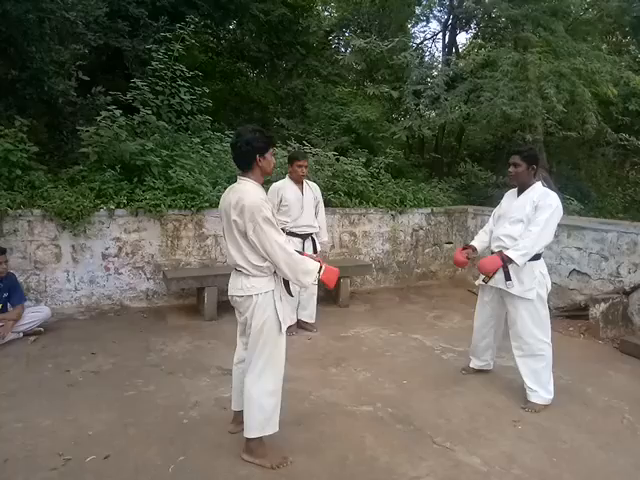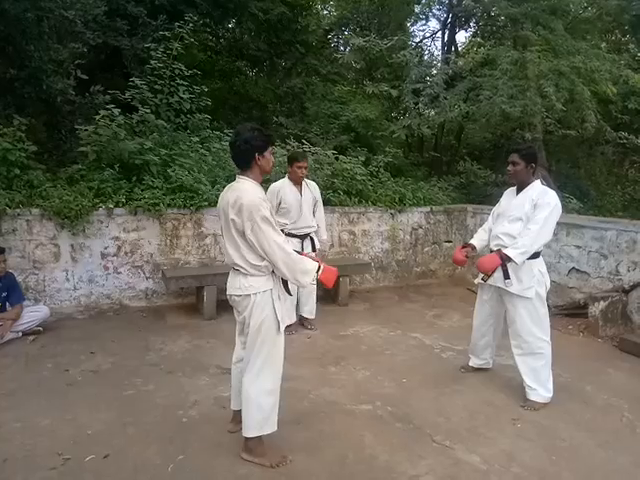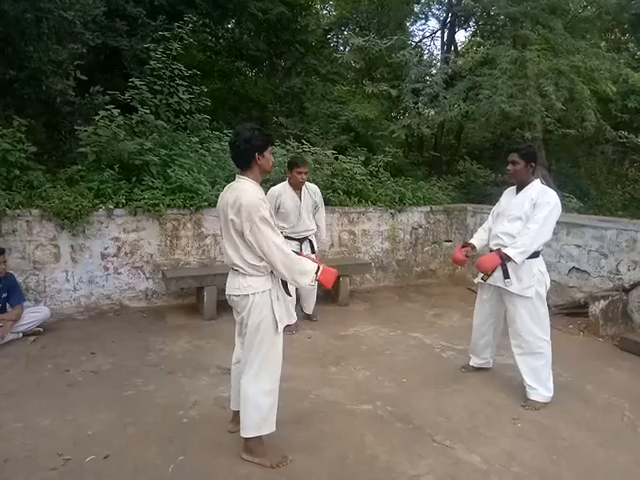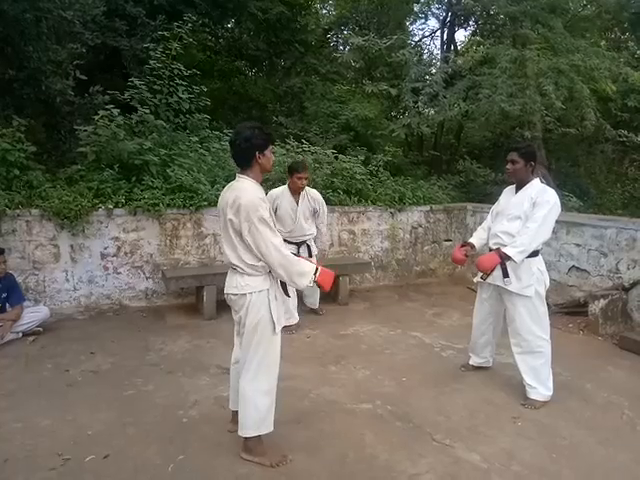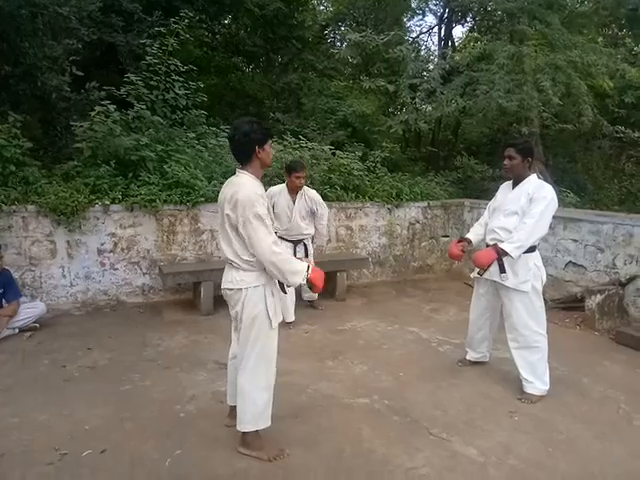
dt=0.1s
person 1, frame 1
left shoulder: (232, 194)
right shoulder: (254, 200)
right elbow: (279, 250)
left wrist: (299, 258)
right wrist: (318, 270)
left hip: (243, 283)
right hip: (261, 290)
left knee: (247, 353)
right knee: (265, 363)
left ankle: (240, 416)
right ankle: (254, 444)
person 1, frame 2
left shoulder: (230, 193)
right shoulder: (252, 199)
right elbow: (276, 250)
left wrist: (296, 257)
right wrist: (318, 270)
left hip: (242, 282)
right hip: (260, 290)
left knee: (246, 352)
right knee: (264, 362)
left ankle: (240, 415)
right ankle: (253, 442)
person 1, frame 3
left shoulder: (230, 193)
right shoulder: (252, 199)
right elbow: (276, 252)
left wrist: (302, 263)
right wrist: (317, 272)
left hip: (241, 283)
right hip: (258, 289)
left knee: (245, 354)
right knee: (262, 362)
left ankle: (239, 415)
right ankle: (253, 442)
person 1, frame 4
left shoulder: (231, 192)
right shoulder: (251, 198)
right elbow: (274, 252)
left wrist: (299, 264)
right wrist: (315, 273)
left hip: (240, 283)
right hip: (257, 289)
left knee: (244, 354)
right knee: (261, 362)
left ankle: (239, 415)
right ankle: (252, 442)
person 1, frame 5
left shoulder: (231, 186)
right shoulder: (249, 193)
right elbow: (267, 250)
left wrist: (294, 266)
right wrist: (306, 272)
left hip: (238, 277)
right hip: (252, 283)
left knee: (242, 349)
right knee: (260, 357)
left ankle: (237, 410)
right ankle: (250, 437)
person 2, frame 1
left shoulder: (547, 199)
right shoulder: (509, 196)
left elbow: (536, 237)
right elbow: (491, 225)
left wrist: (505, 257)
right wrist: (474, 247)
left hip: (525, 273)
right hip: (497, 268)
left knee: (530, 334)
right knee: (485, 320)
left ankle: (540, 393)
right ankle: (480, 361)
person 2, frame 2
left shoulder: (546, 197)
right shoulder: (508, 194)
left elbow: (535, 235)
right elbow: (491, 223)
left wrist: (504, 256)
right wrist: (473, 245)
left hip: (524, 271)
right hip: (495, 266)
left knee: (529, 332)
right knee: (484, 319)
left ankle: (539, 391)
right ankle: (480, 360)
person 2, frame 3
left shoulder: (546, 197)
right shoulder: (508, 193)
left elbow: (534, 235)
right elbow: (491, 223)
left wrist: (503, 255)
right wrist: (473, 245)
left hip: (524, 271)
right hip: (496, 266)
left knee: (529, 332)
right knee: (484, 318)
left ankle: (540, 391)
right ankle: (480, 359)
person 2, frame 4
left shoulder: (545, 196)
right shoulder: (508, 192)
left elbow: (533, 234)
right elbow: (490, 222)
left wrist: (503, 255)
right wrist: (472, 244)
left hip: (523, 270)
right hip: (496, 265)
left knee: (529, 331)
right knee: (484, 317)
left ankle: (539, 390)
right ankle: (480, 358)
person 2, frame 5
left shoulder: (542, 191)
right shoulder: (505, 188)
left elbow: (530, 229)
right elbow: (487, 217)
left wrist: (500, 250)
right wrist: (469, 240)
left hip: (520, 265)
right hip: (493, 261)
left knee: (525, 326)
right knee: (481, 312)
left ankle: (536, 384)
right ankle: (476, 353)
person 3, frame 1
left shoulder: (314, 188)
right shoulder: (278, 188)
left elbow: (320, 216)
left wrist: (322, 241)
left hip: (310, 240)
right hip: (288, 240)
left knee: (310, 282)
left ankle: (305, 319)
person 3, frame 2
left shoulder: (313, 187)
right shoulder: (277, 188)
left elbow: (319, 215)
left wrist: (322, 240)
left hip: (308, 240)
right hip: (287, 240)
left ankle: (306, 315)
person 3, frame 3
left shoulder: (314, 191)
right shoulder: (276, 192)
left elbow: (319, 217)
left wrist: (320, 241)
left hip: (307, 242)
right hip: (286, 243)
left ankle: (308, 310)
person 3, frame 4
left shoulder: (314, 196)
right shoulder: (275, 195)
left elbow: (321, 221)
left wrist: (321, 244)
left hip: (306, 245)
right hip: (285, 246)
left ankle: (313, 304)
right ankle: (290, 320)
person 3, frame 5
left shoulder: (312, 196)
right shoulder: (273, 193)
left elbow: (322, 219)
left wrist: (320, 243)
left hip: (304, 243)
right hip: (282, 243)
left ankle: (311, 298)
right ankle: (288, 317)
